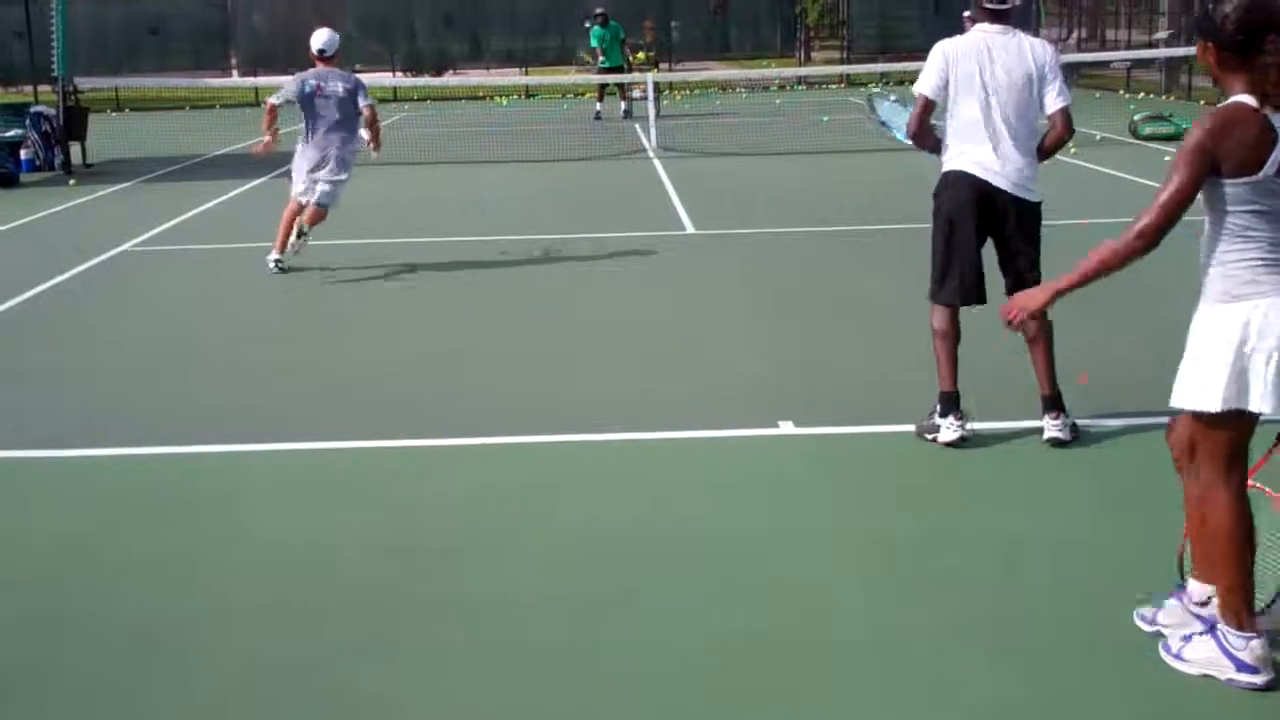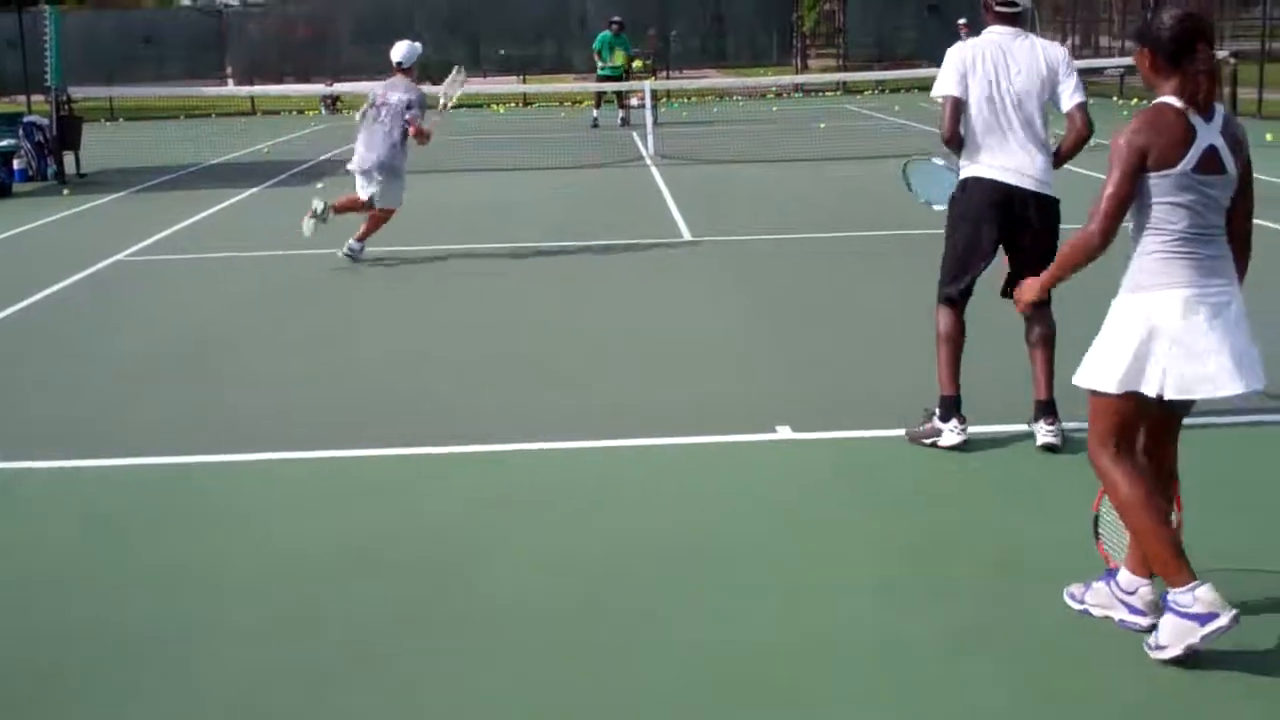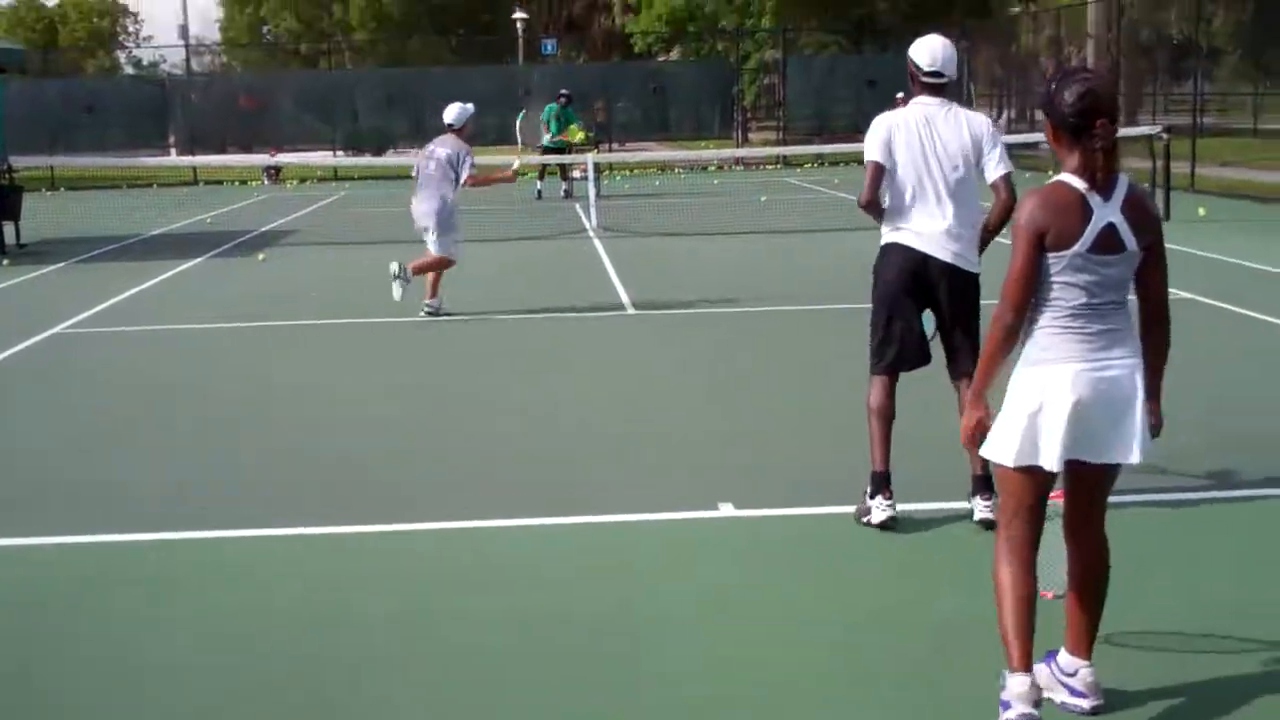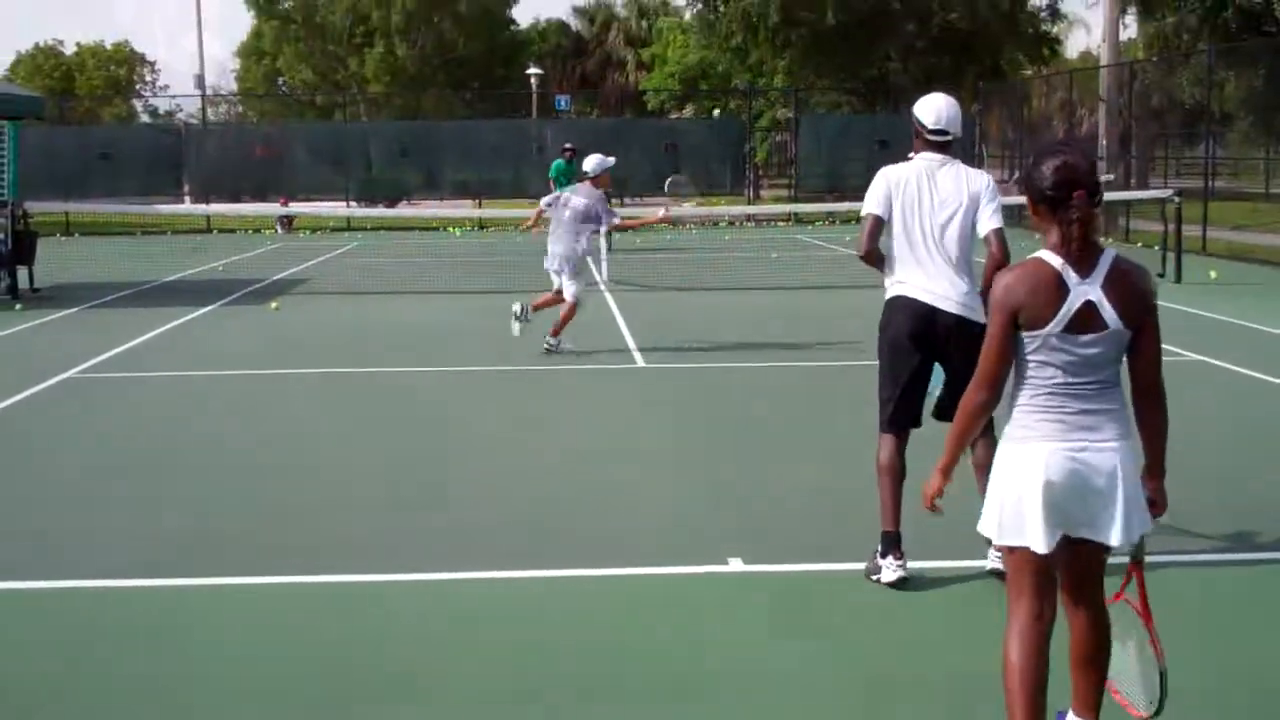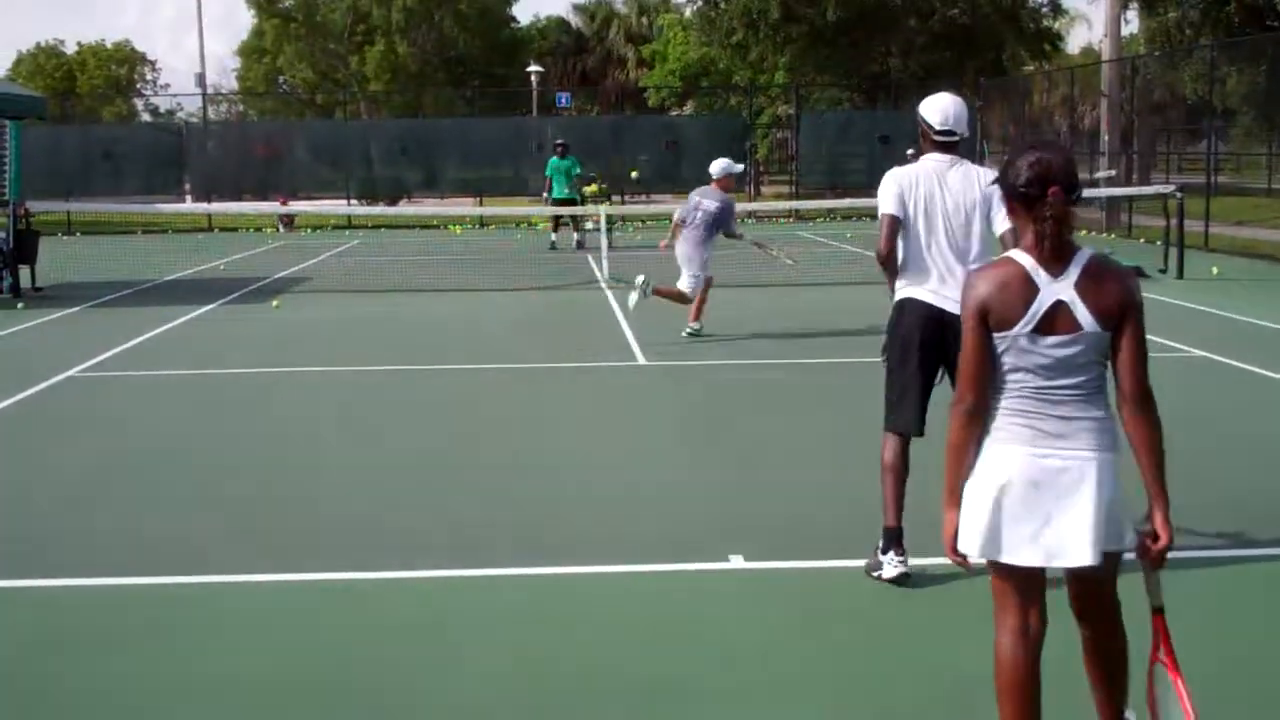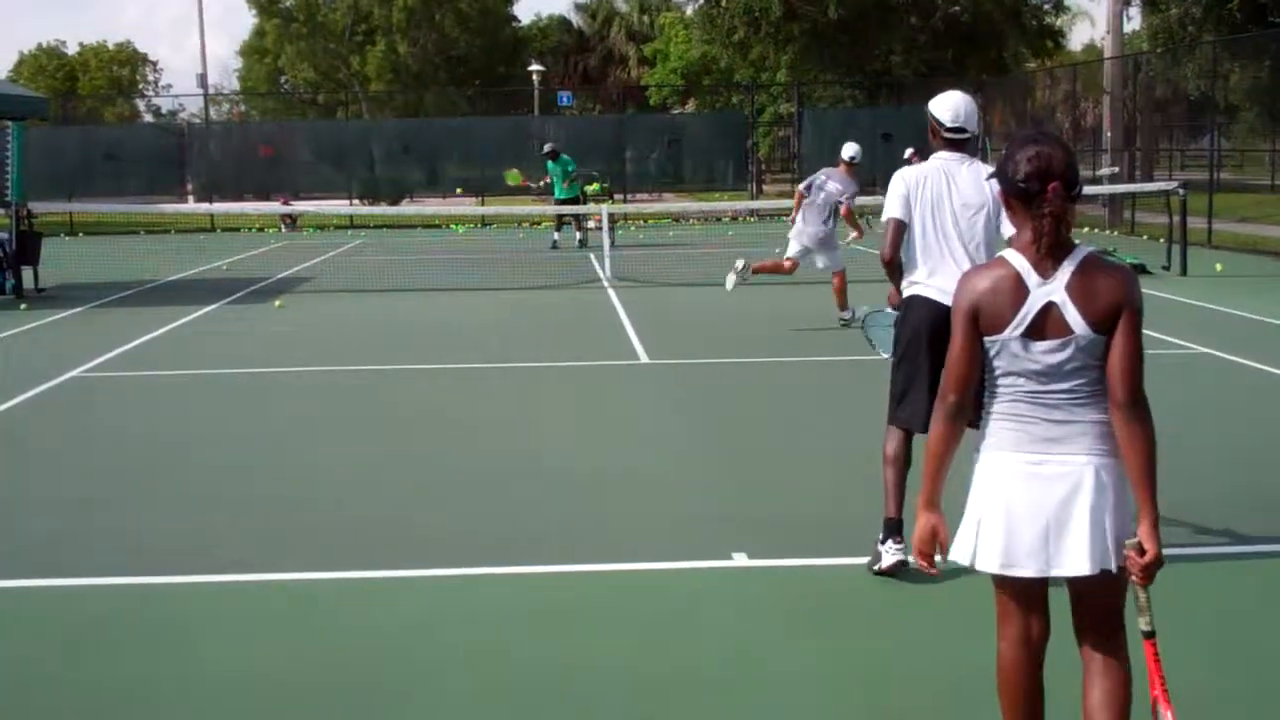
dt=0.3s
person 1, frame 1
left shoulder: (1221, 128)
left elbow: (1142, 235)
left wrist: (1049, 289)
left knee: (1213, 469)
right knee: (1192, 448)
right ankle: (1203, 596)
person 1, frame 2
left shoulder: (1144, 128)
right shoulder: (1230, 129)
left elbow: (1097, 236)
right elbow: (1239, 239)
left wrist: (1042, 282)
left hip: (1155, 305)
right hip: (1210, 300)
left knee: (1109, 450)
right knee: (1155, 447)
left ankle: (1192, 595)
right ankle: (1135, 587)
person 1, frame 3
left shoulder: (1041, 207)
right shoulder: (1140, 206)
left elbow: (1010, 318)
right elbow: (1156, 316)
left wrist: (977, 399)
right wrist: (1149, 392)
left hip: (1050, 381)
right hip: (1116, 381)
left knee: (1016, 533)
right knee: (1085, 524)
person 1, frame 4
left shoulder: (1016, 284)
right shoulder: (1132, 281)
left elbow: (984, 392)
right elbow: (1149, 390)
left wrist: (944, 468)
right wrist: (1154, 472)
left hip: (1034, 457)
right hip: (1106, 457)
left knee: (1029, 609)
right knee: (1085, 595)
person 1, frame 5
left shoulder: (987, 285)
right shoulder: (1115, 283)
left elbow: (969, 403)
right elbow: (1135, 400)
left wrist: (952, 500)
right wrist: (1159, 505)
left hip: (1012, 468)
right hip: (1088, 469)
left knee: (1019, 624)
right knee: (1099, 614)
person 1, frame 6
left shoulder: (980, 286)
right shoulder: (1114, 283)
left elbow: (953, 404)
right elbow: (1127, 404)
left wrist: (928, 504)
right wrist: (1148, 517)
left hip: (1010, 475)
right hip: (1091, 475)
left knee: (1021, 631)
right knee: (1103, 639)
person 2, frame 1
left shoulder: (949, 50)
right shoulder: (1041, 52)
left elbow: (916, 128)
right elbow: (1062, 130)
right wrist: (1026, 159)
left hip: (962, 181)
right hip: (1019, 188)
left knee: (945, 299)
left ankle: (948, 411)
right ankle: (1054, 412)
person 2, frame 2
left shoulder: (963, 54)
right shoulder: (1053, 54)
left elbow: (949, 130)
right elbow: (1082, 128)
left wrist: (969, 155)
right wrist: (1048, 164)
left hip: (981, 185)
right hip: (1036, 190)
left knee: (951, 299)
right knee: (1038, 304)
left ankle: (949, 415)
right ankle: (1046, 417)
person 2, frame 3
left shoulder: (889, 123)
right shoulder: (978, 126)
left elbow: (868, 198)
right elbow: (1006, 200)
right wrist: (979, 242)
left hip: (901, 254)
right hip: (957, 260)
left knee: (884, 372)
right knee: (968, 375)
left ankle: (880, 492)
right ankle: (983, 491)
person 2, frame 4
left shoulder: (890, 177)
right shoulder: (979, 182)
left elbow: (867, 247)
right elbow: (999, 255)
right wrist: (981, 297)
left hip: (906, 308)
right hip: (962, 312)
left knee: (893, 429)
right knee: (978, 426)
left ankle: (891, 552)
person 2, frame 5
left shoulder: (900, 178)
right shoulder: (987, 181)
left elbow: (885, 250)
right elbow: (1016, 248)
left wrist: (897, 280)
left hip: (917, 309)
left knee: (897, 429)
left ankle: (892, 548)
person 2, frame 6
left shoulder: (909, 177)
right shoulder: (996, 181)
left elbow: (890, 252)
left wrist: (897, 287)
left hip: (924, 306)
left knee: (902, 423)
left ankle: (892, 537)
person 3, frame 1
left shoulder: (302, 80)
right shoulder: (353, 82)
left elbow: (272, 106)
right elbow: (370, 114)
left wrist: (270, 133)
right wrist: (375, 136)
left hip: (311, 152)
right hip: (341, 154)
left knee: (297, 203)
right knee: (319, 207)
left ankle: (276, 256)
right ankle: (304, 227)
person 3, frame 2
left shoulder: (381, 88)
right shoulder: (416, 94)
left elbow: (362, 118)
right elbow: (414, 131)
right wrist: (426, 136)
left hip: (365, 152)
right hip: (389, 159)
left knee: (367, 202)
right knee: (387, 209)
left ankle: (324, 208)
right ankle: (355, 245)
person 3, frame 3
left shoulder: (433, 144)
right shoulder: (461, 149)
left elbow: (417, 174)
right elbow: (470, 180)
right wrist: (504, 176)
left hip: (420, 206)
right hip: (439, 210)
left knee: (438, 255)
right knee: (447, 259)
left ankle: (431, 303)
right ankle: (404, 271)
person 3, frame 4
left shoulder: (569, 190)
right shoulder: (596, 199)
left elbow: (543, 204)
right elbow: (617, 225)
left wrist: (533, 221)
right wrist: (652, 220)
left hip: (555, 249)
right hip: (570, 254)
left knee: (561, 294)
right knee: (572, 301)
left ankle: (526, 309)
right ankle: (552, 340)
person 3, frame 5
left shoulder: (696, 193)
right shoulder: (727, 202)
left elbow: (678, 219)
right elbow: (729, 233)
left wrist: (669, 239)
right wrist: (739, 236)
left hip: (682, 247)
right hip: (697, 251)
left knee: (707, 282)
right knee: (685, 297)
left ankle: (694, 325)
right ankle: (648, 287)
person 3, frame 6
left shoulder: (824, 173)
right shoulder: (852, 186)
left elbow: (801, 190)
right elbow: (845, 211)
left wrist: (795, 212)
right wrist: (858, 228)
left hip: (802, 227)
right hip: (821, 234)
left knee: (787, 267)
right knee: (838, 272)
left ankle: (747, 268)
right ankle: (844, 313)
